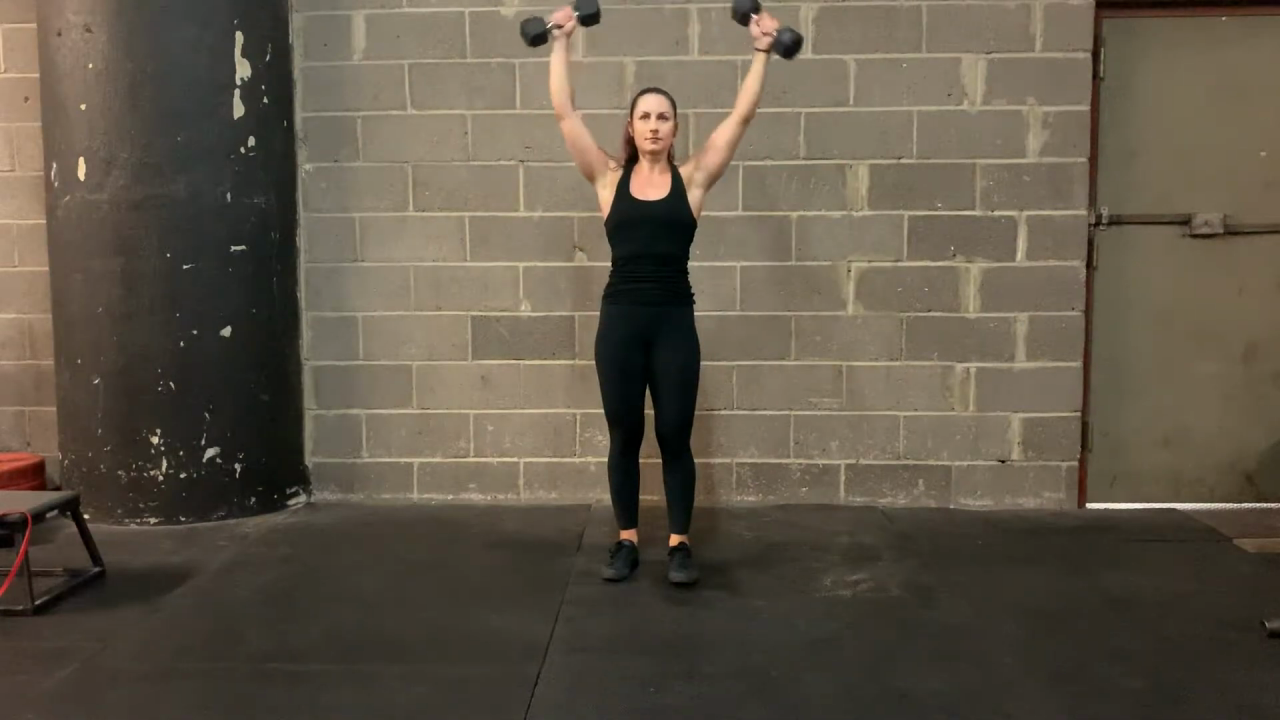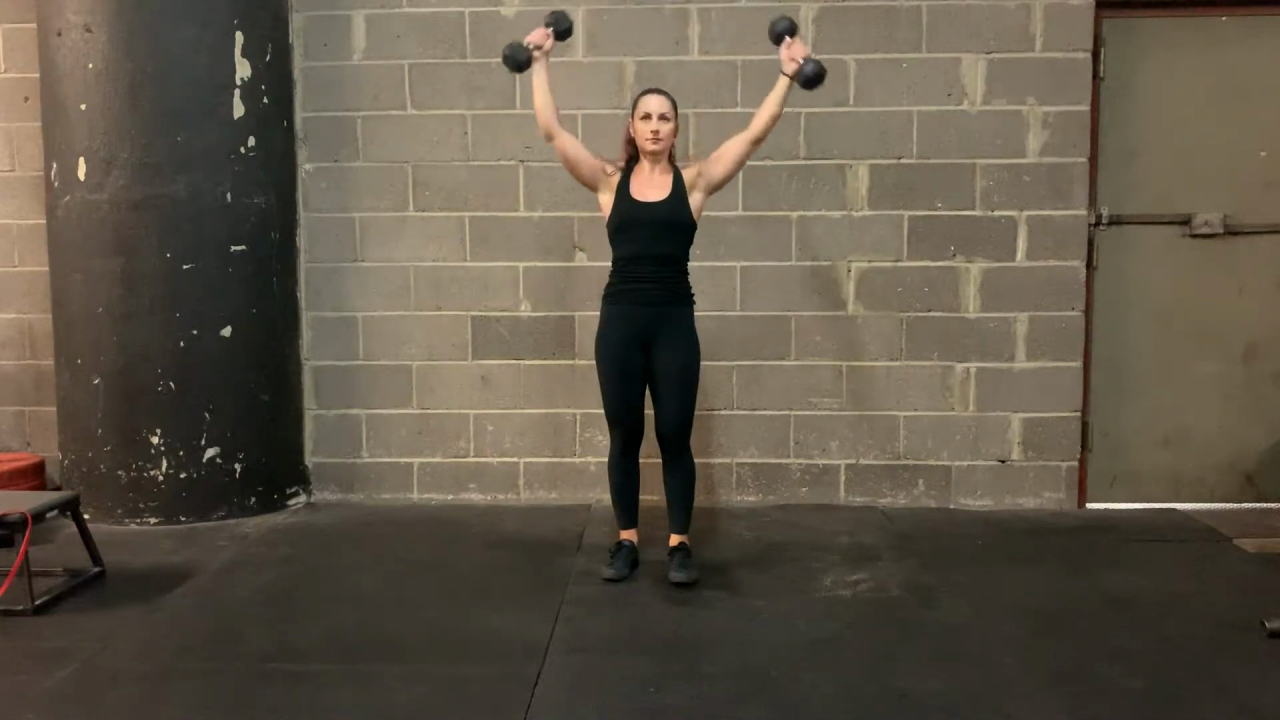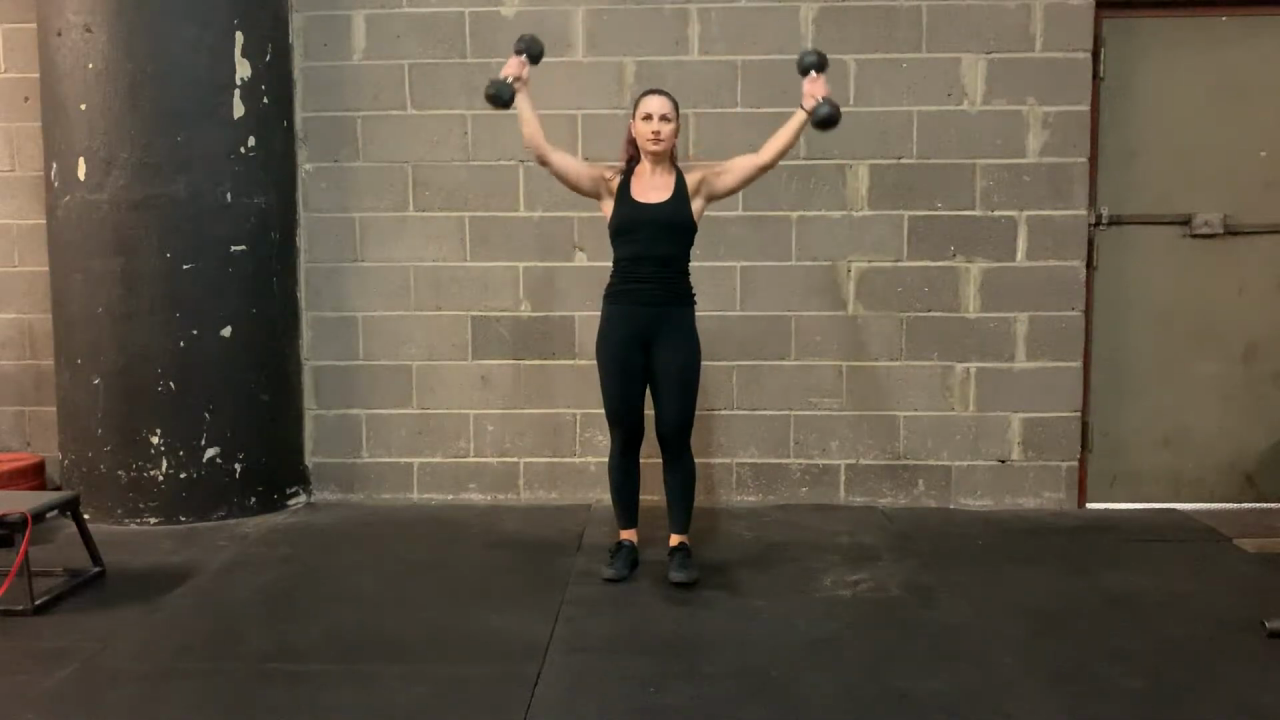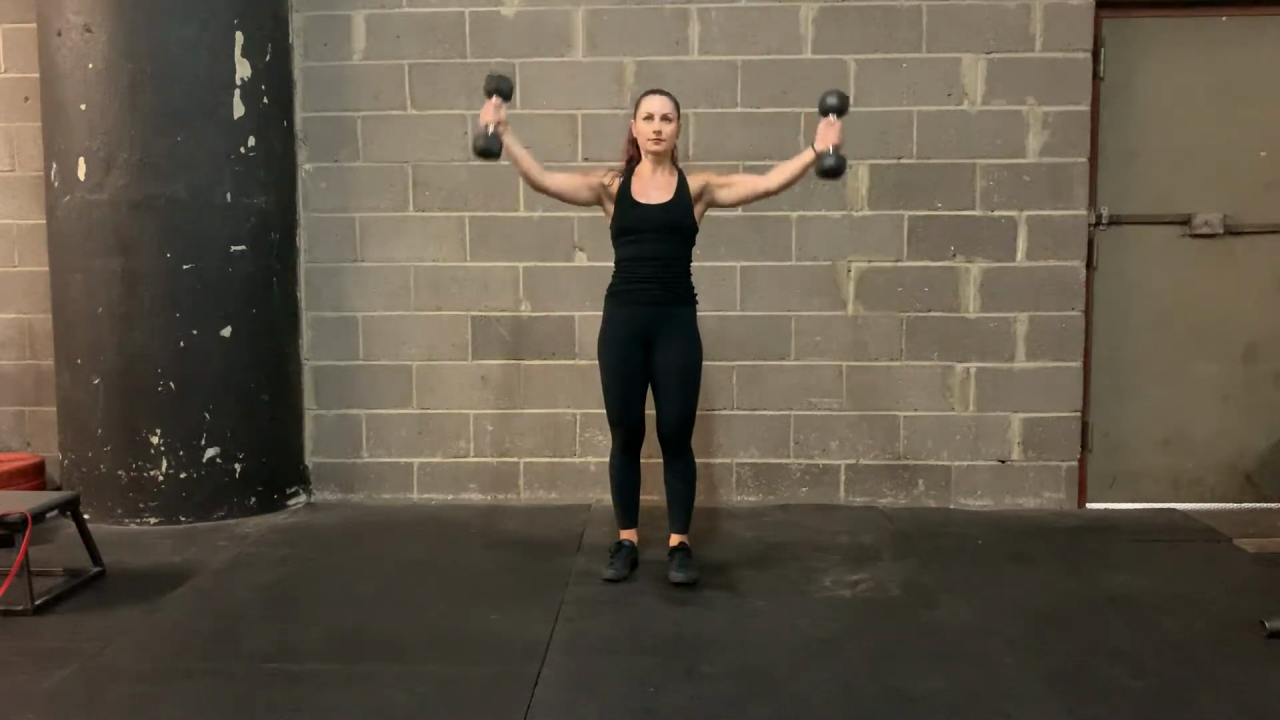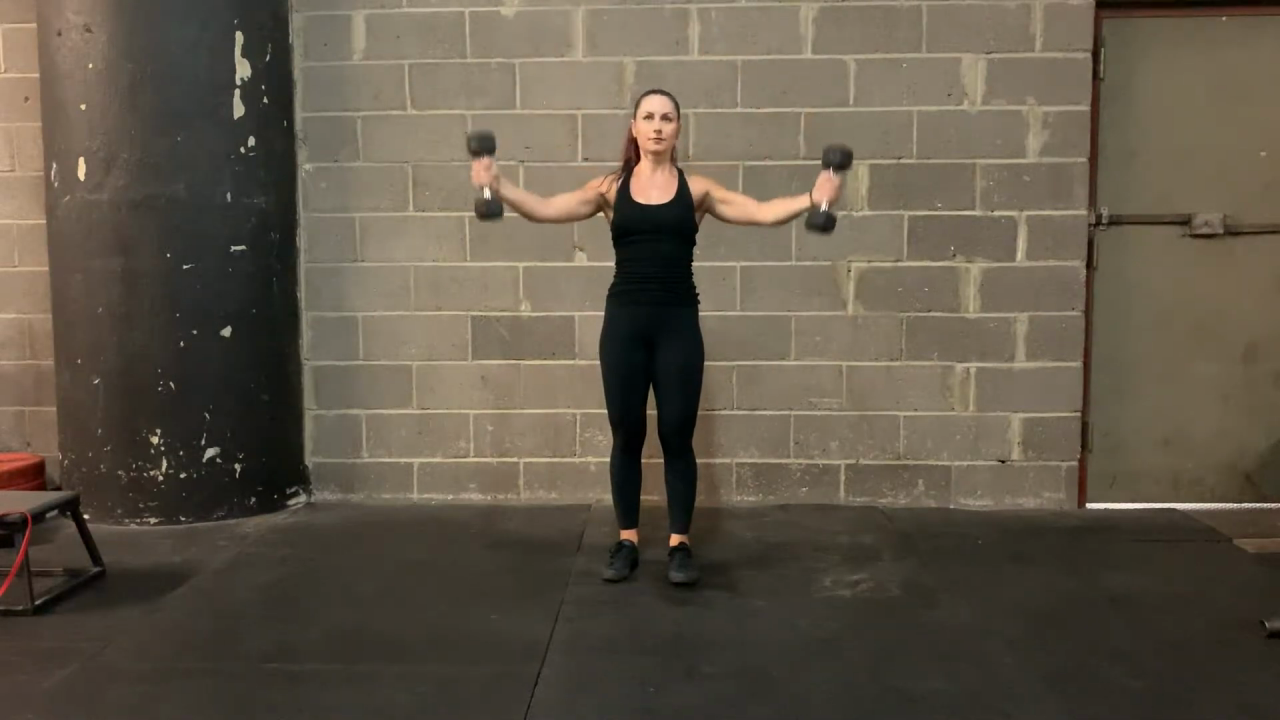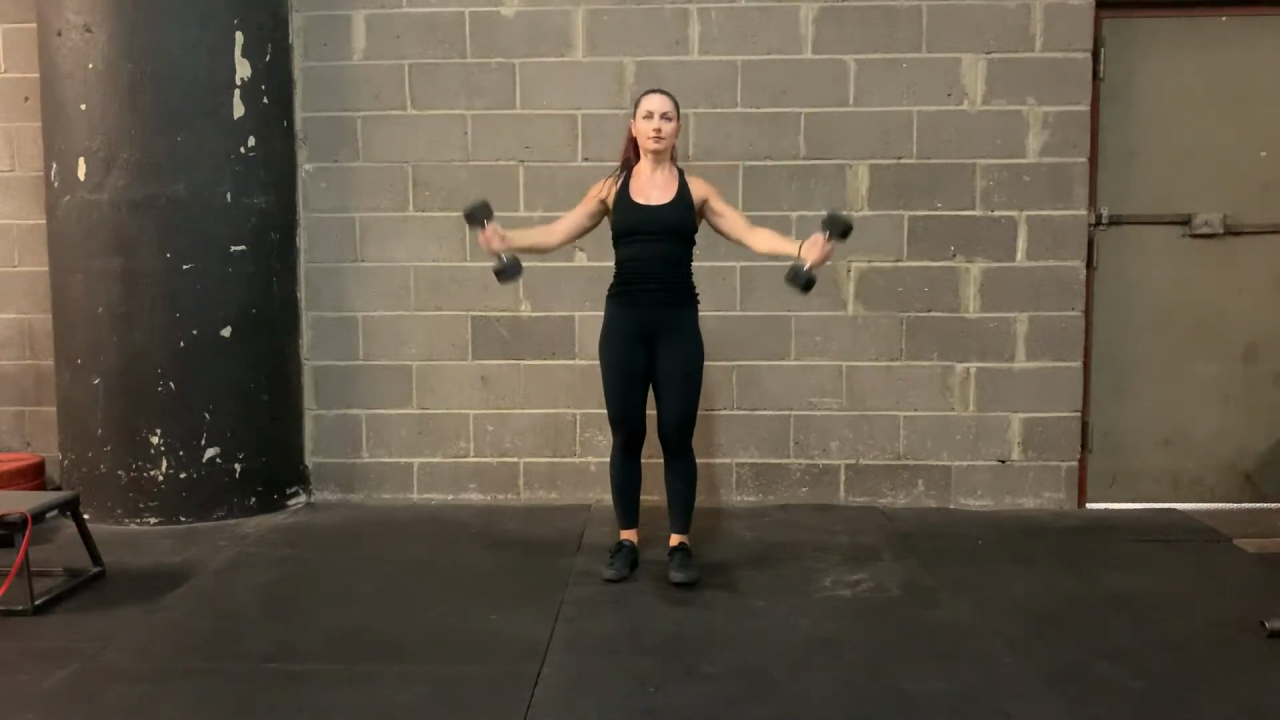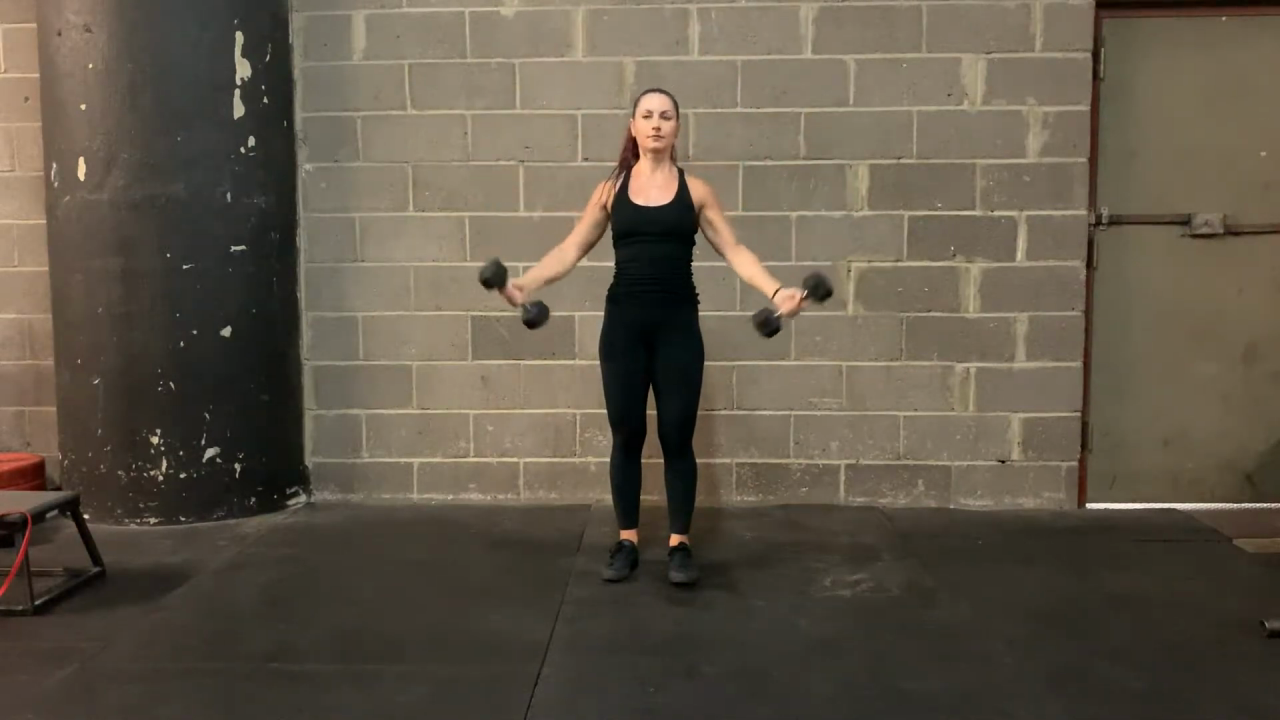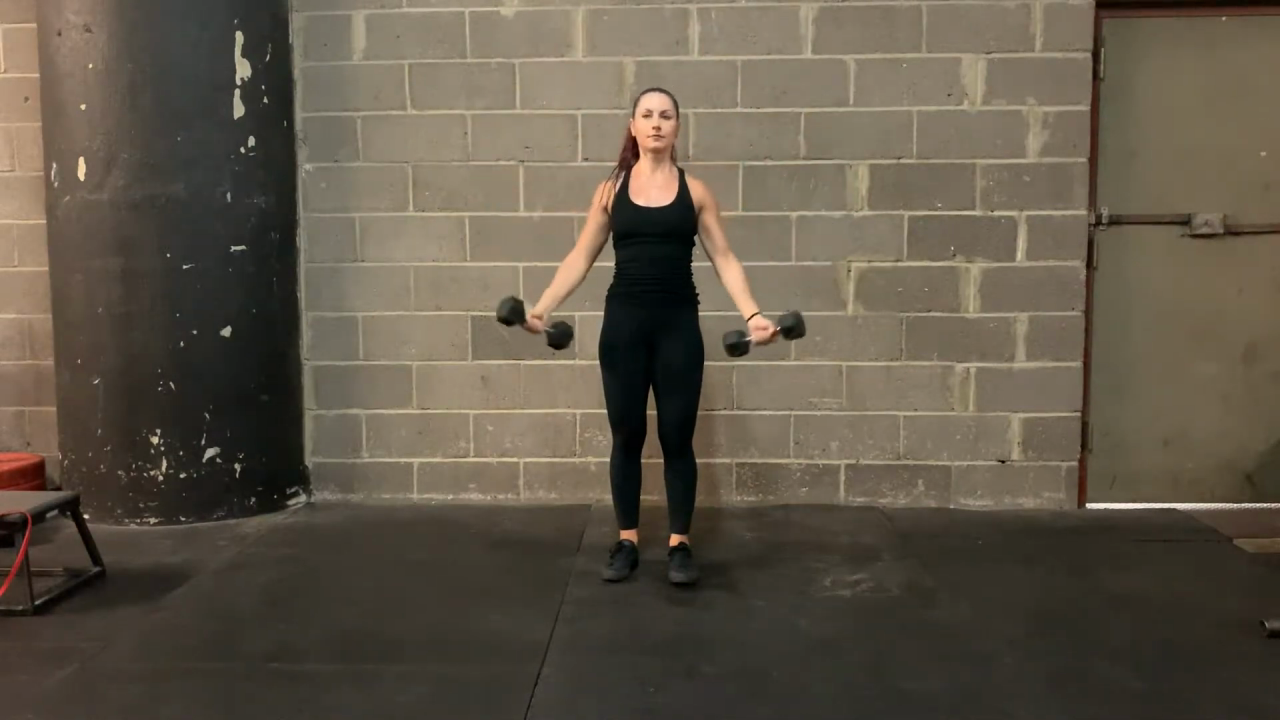
dt=0.2s
person 1, frame 1
left shoulder: (691, 179)
right shoulder: (610, 179)
left elbow: (740, 117)
right elbow: (565, 115)
left wrist: (761, 51)
left hip: (673, 322)
right hip: (620, 320)
left knee: (675, 437)
right knee: (624, 436)
left ankle: (679, 543)
right ankle: (626, 540)
person 1, frame 2
left shoulder: (693, 182)
right shoulder: (610, 182)
left elbow: (754, 134)
right elbow: (552, 132)
left wrist: (786, 77)
right wrist: (539, 63)
left hip: (674, 322)
right hip: (620, 320)
left knee: (674, 437)
right knee: (624, 437)
left ankle: (679, 543)
right ankle: (626, 540)
person 1, frame 3
left shoulder: (695, 186)
right shoulder: (610, 184)
left elbow: (765, 158)
right elbow: (546, 155)
left wrist: (805, 109)
right wrist: (521, 93)
left hip: (675, 322)
right hip: (621, 320)
left knee: (675, 436)
right knee: (624, 436)
left ankle: (679, 543)
right ankle: (626, 541)
person 1, frame 4
left shoulder: (696, 187)
right shoulder: (611, 185)
left elbow: (768, 182)
right elbow: (543, 180)
left wrist: (816, 151)
right wrist: (503, 134)
left hip: (676, 321)
right hip: (623, 319)
left knee: (676, 436)
right knee: (625, 436)
left ankle: (679, 544)
right ankle: (626, 540)
person 1, frame 5
left shoulder: (696, 188)
right shoulder: (611, 187)
left elbow: (760, 211)
right elbow: (545, 209)
left wrist: (813, 199)
right wrist: (498, 186)
left hip: (678, 321)
right hip: (624, 319)
left knee: (677, 436)
right knee: (626, 435)
left ankle: (679, 543)
right ankle: (626, 540)
person 1, frame 6
left shoulder: (696, 189)
right shoulder: (611, 188)
left elbow: (748, 233)
right elbow: (558, 232)
left wrist: (799, 249)
right wrist: (507, 238)
left hip: (678, 321)
right hip: (624, 321)
left knee: (677, 436)
right knee: (627, 435)
left ankle: (680, 544)
right ankle: (626, 541)
person 1, frame 7
left shoulder: (695, 190)
right shoulder: (610, 189)
left elbow: (734, 250)
right elbow: (571, 248)
left wrist: (776, 291)
right wrist: (525, 282)
left hip: (678, 322)
right hip: (624, 321)
left knee: (677, 437)
right knee: (626, 436)
left ankle: (679, 544)
right ankle: (626, 541)
person 1, frame 8
left shoulder: (695, 190)
right shoulder: (610, 189)
left elbow: (723, 258)
right elbow: (581, 256)
left wrist: (752, 314)
right wrist: (544, 306)
left hip: (678, 322)
right hip: (623, 321)
left knee: (677, 437)
right knee: (627, 436)
left ankle: (679, 544)
right ankle: (626, 542)
